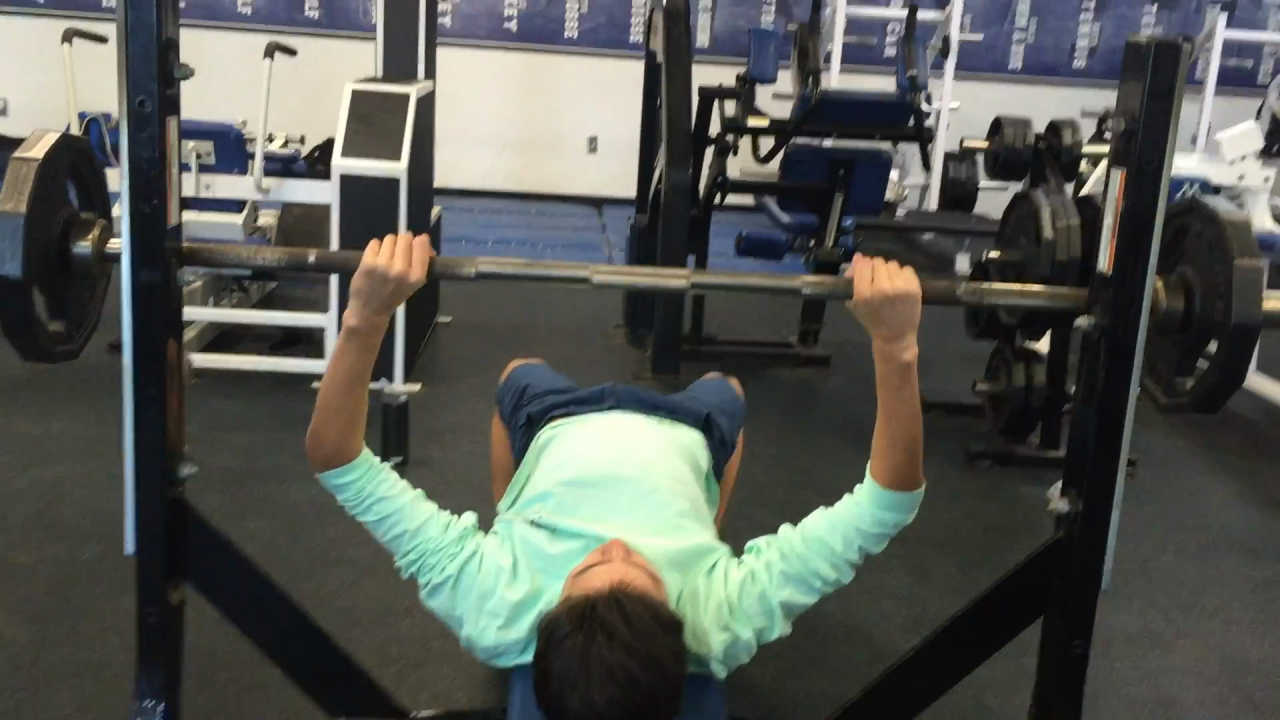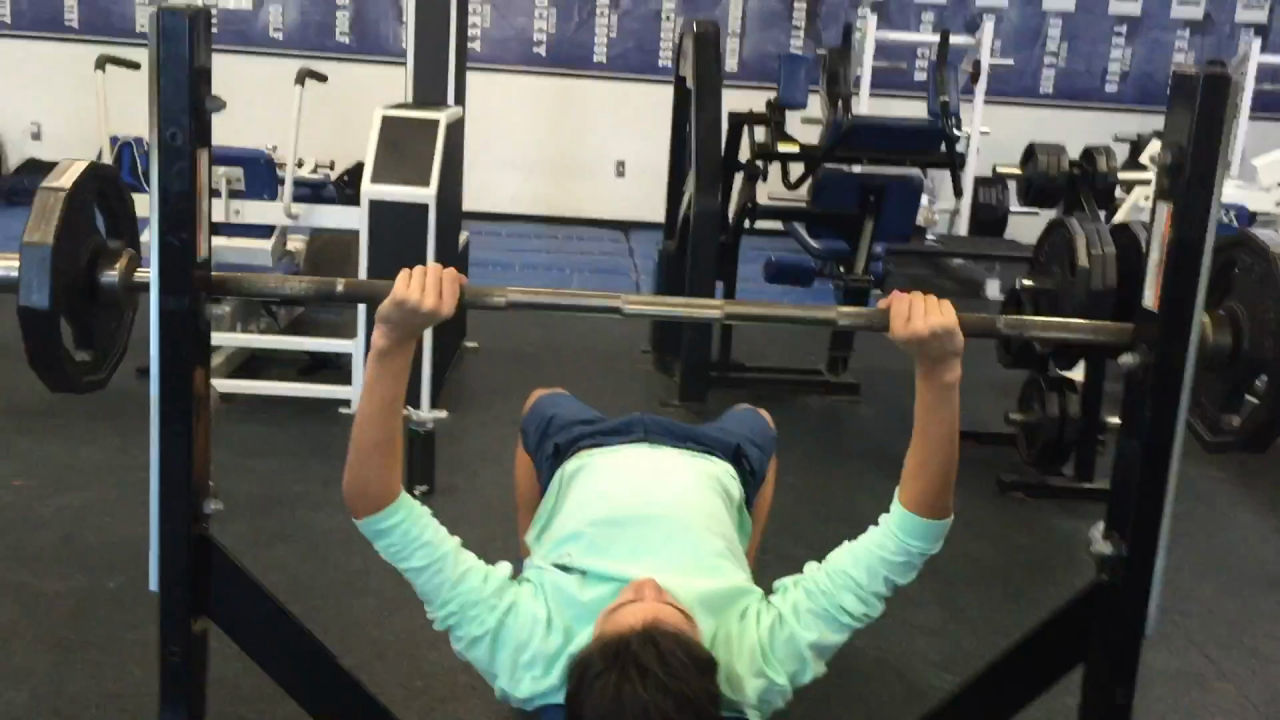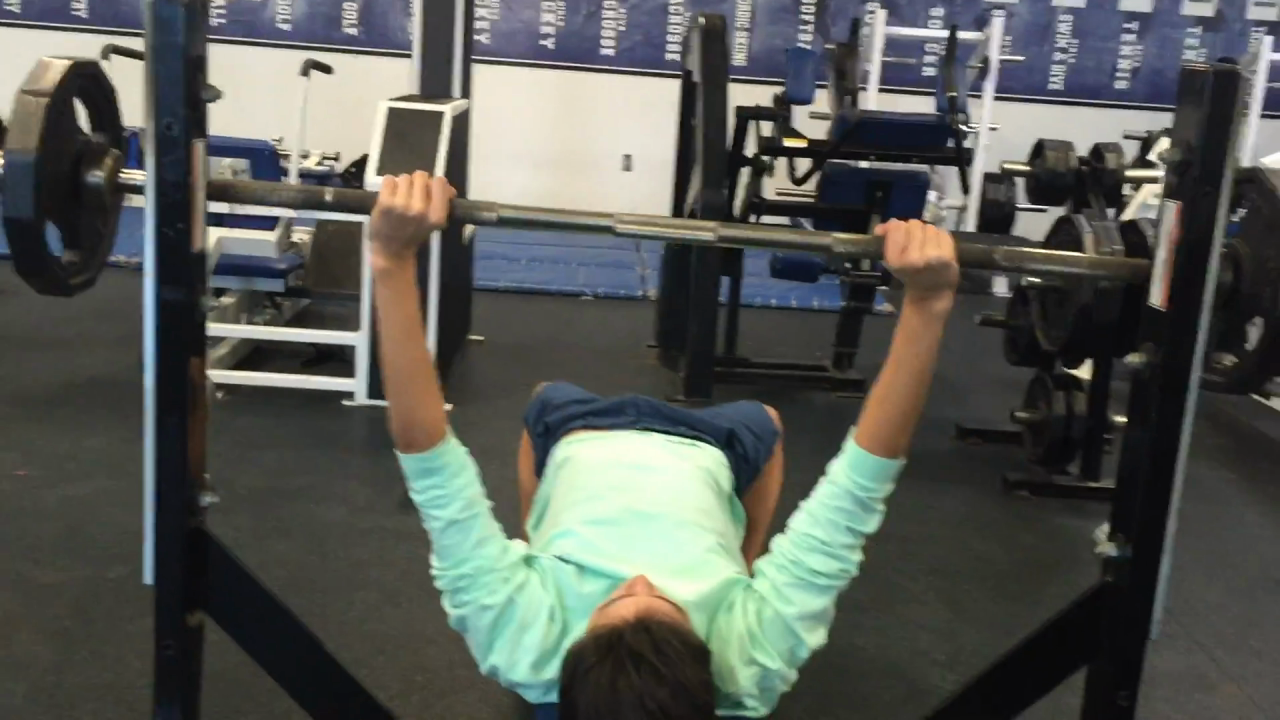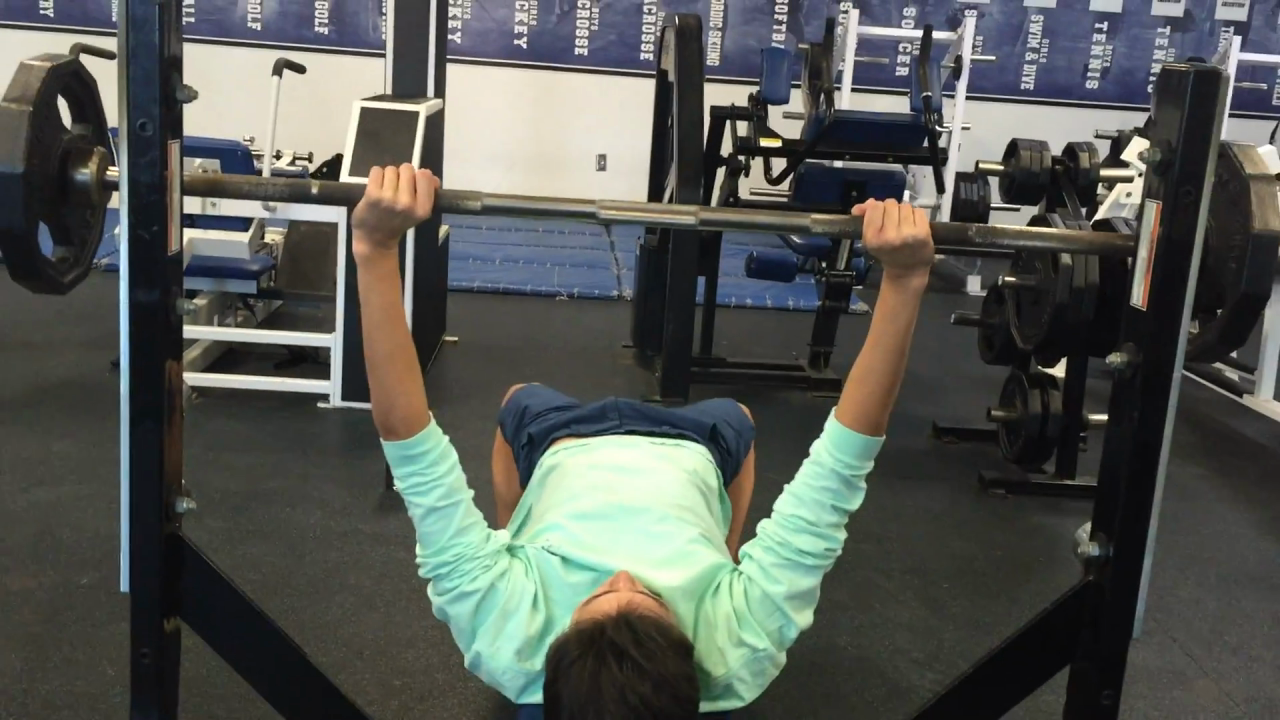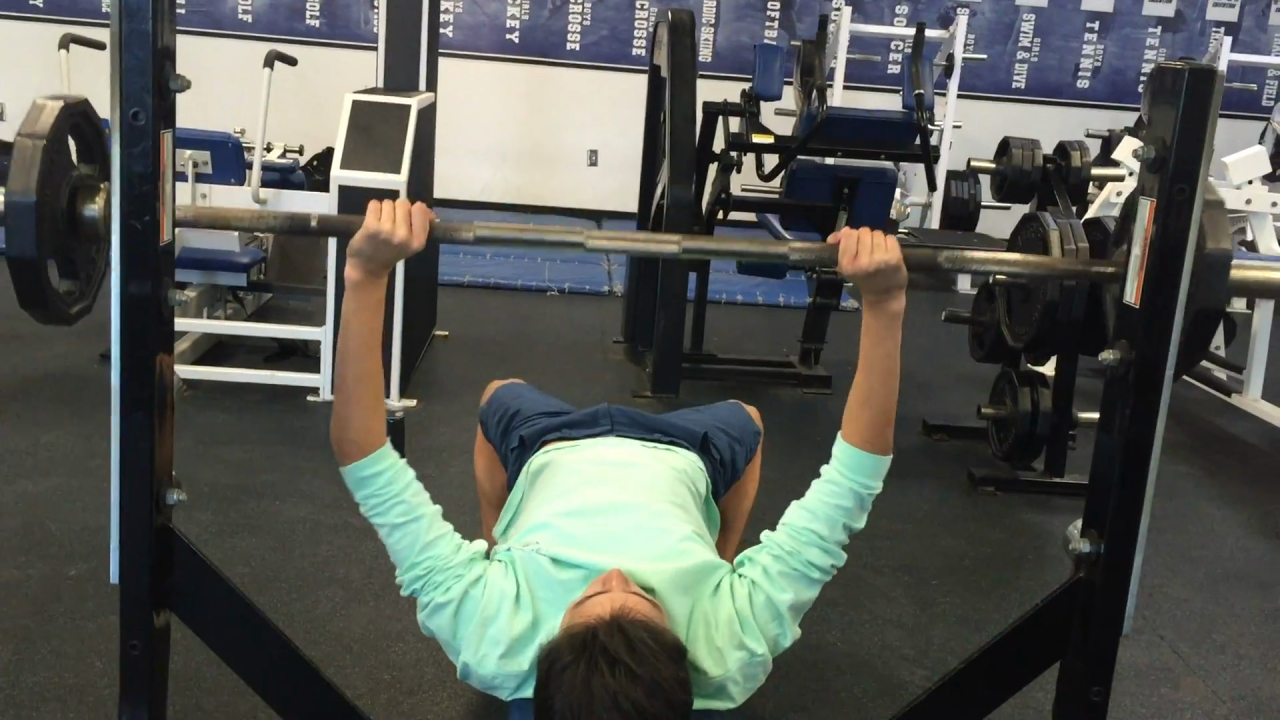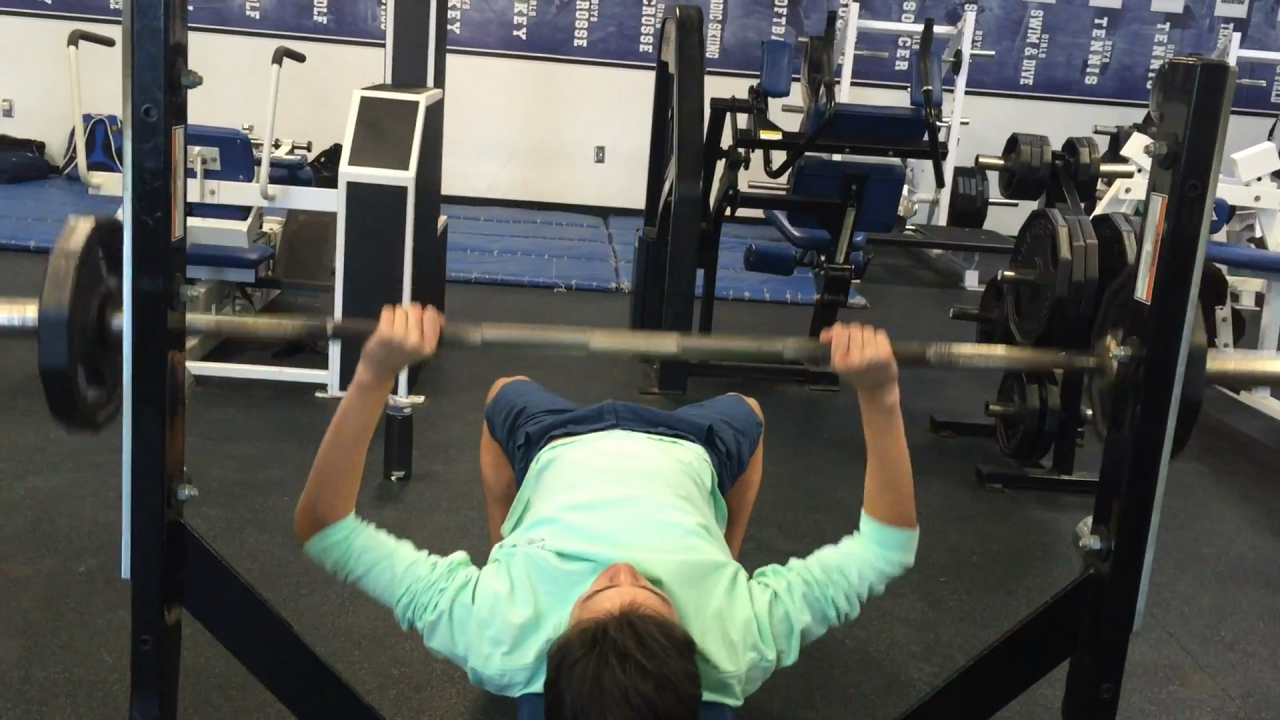
dt=0.4s
person 1, frame 1
left shoulder: (496, 610)
right shoulder: (723, 618)
left elbow: (336, 461)
right elbow: (889, 504)
left wrist: (365, 318)
right wrist: (895, 348)
left knee: (523, 375)
right knee: (722, 390)
person 1, frame 2
left shoulder: (526, 655)
right shoulder: (758, 662)
left elbow: (372, 505)
right elbow: (913, 533)
left wrist: (392, 342)
right wrist: (938, 372)
left knee: (547, 404)
right knee: (752, 423)
person 1, frame 3
left shoulder: (521, 645)
right shoulder: (752, 652)
left elbow: (429, 466)
right elbow: (861, 482)
left wrist: (393, 260)
right wrist: (926, 303)
left knee: (551, 401)
right knee: (759, 420)
person 1, frame 4
left shoulder: (508, 640)
right shoulder: (737, 647)
left elbow: (413, 454)
right elbow: (843, 463)
left wrist: (375, 249)
right wrist: (903, 281)
left knee: (523, 402)
right knee: (732, 419)
person 1, frame 5
left shoulder: (493, 641)
right shoulder: (729, 648)
left elbow: (367, 467)
right elbow: (854, 479)
left wrist: (366, 276)
right wrist: (883, 305)
left knee: (504, 397)
right knee: (742, 419)
person 1, frame 6
left shoulder: (497, 638)
right shoulder: (738, 643)
left elbow: (323, 531)
right elbow: (888, 545)
left wrist: (374, 374)
right wrist: (880, 396)
left knee: (510, 392)
right knee: (743, 410)
